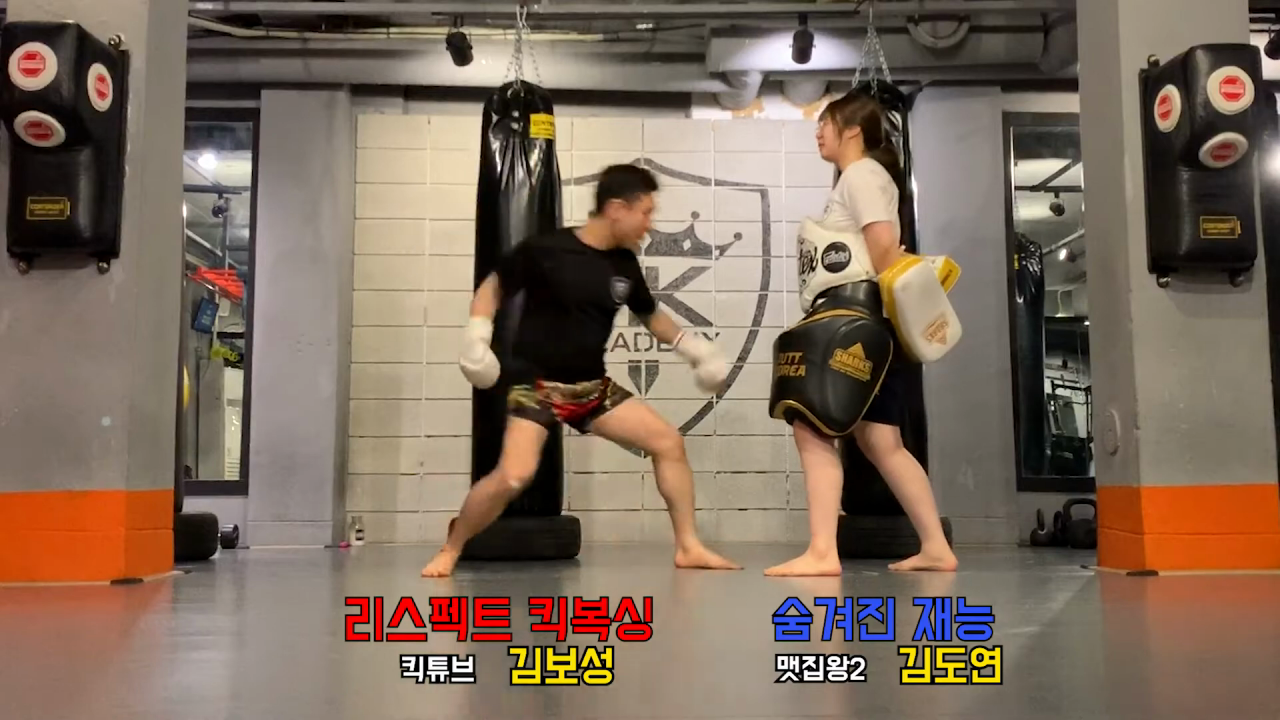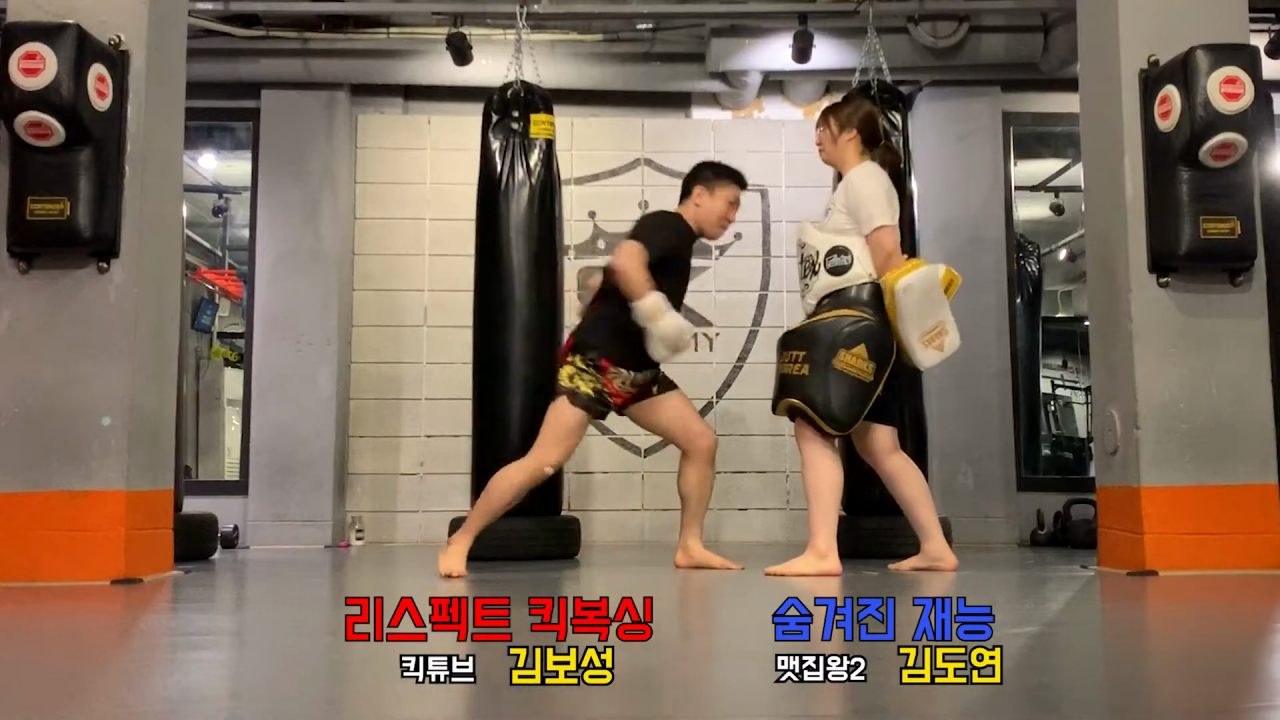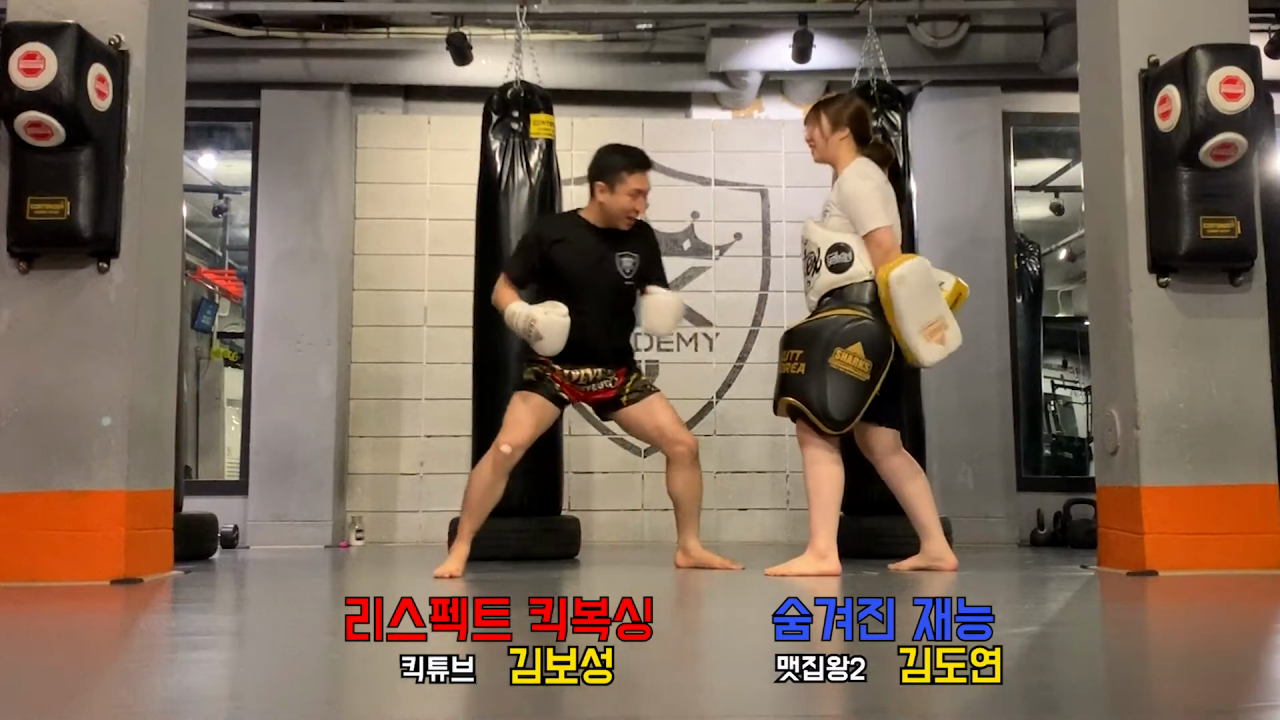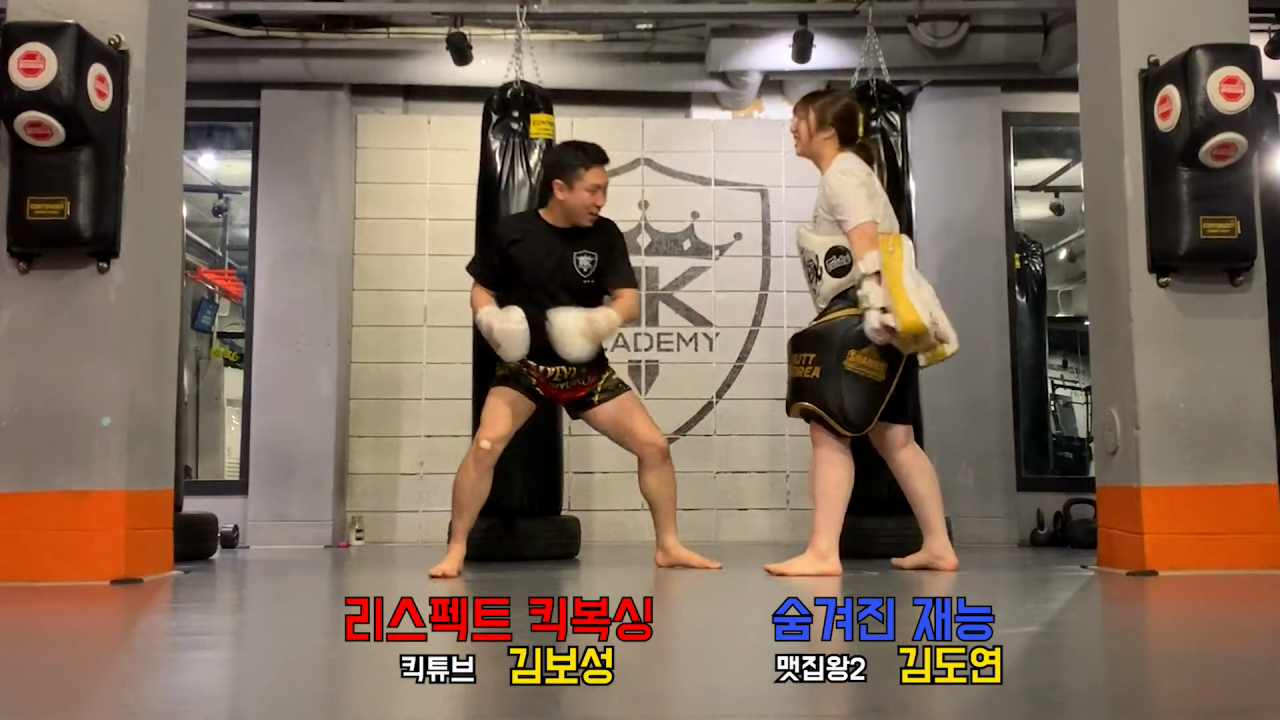
dt=0.4s
person 1, frame 1
left shoulder: (860, 175)
right shoulder: (861, 178)
left elbow: (884, 245)
right elbow: (885, 250)
left knee: (812, 428)
right knee: (881, 442)
left ankle: (822, 552)
right ankle: (936, 548)
person 1, frame 2
left shoulder: (863, 178)
right shoulder: (862, 182)
left elbow: (887, 251)
right elbow: (882, 255)
left knee: (812, 428)
right knee: (879, 446)
left ankle: (822, 551)
right ankle: (936, 548)
person 1, frame 3
left shoulder: (856, 177)
right shoulder: (858, 179)
left elbow: (885, 250)
left knee: (815, 430)
right knee: (881, 444)
left ankle: (822, 552)
right ankle: (936, 548)
person 1, frame 4
left shoulder: (839, 175)
right shoulder: (849, 172)
left elbow: (867, 243)
right elbow: (883, 244)
right hip: (878, 320)
left knee: (829, 429)
right knee: (893, 438)
left ankle: (823, 553)
right ankle: (938, 546)
person 2, frame 1
left shoulder: (624, 262)
right shoulder: (548, 249)
left elbow: (651, 315)
right elbow: (493, 287)
left wrist: (691, 345)
right wrist: (476, 336)
left hip: (590, 384)
right hip: (536, 384)
left knee: (669, 442)
right knee: (514, 476)
left ankle: (689, 547)
right ankle: (450, 550)
person 2, frame 2
left shoulder: (672, 239)
right shoulder: (668, 228)
right elbow: (623, 261)
right wrist: (657, 312)
left hip: (637, 371)
right hip: (594, 363)
left knee: (703, 443)
right knee: (544, 461)
left ankle: (690, 546)
right ankle: (461, 541)
person 2, frame 3
left shoulder: (641, 237)
right shoulder: (551, 233)
left elbow: (657, 295)
right elbow: (503, 291)
left wrist: (663, 308)
right wrist: (524, 317)
left hip: (616, 371)
right hip: (553, 366)
left knee: (683, 445)
right knee: (506, 449)
left ankle: (690, 547)
right ankle: (459, 550)
person 2, frame 4
left shoulder: (605, 235)
right shoulder: (512, 232)
left elbow: (629, 302)
right elbow: (481, 291)
left wrist: (596, 324)
right wrist: (492, 321)
left hip: (587, 369)
right hip: (525, 365)
left knee: (654, 446)
right knee: (487, 444)
left ankle: (669, 546)
right ankle: (456, 550)
